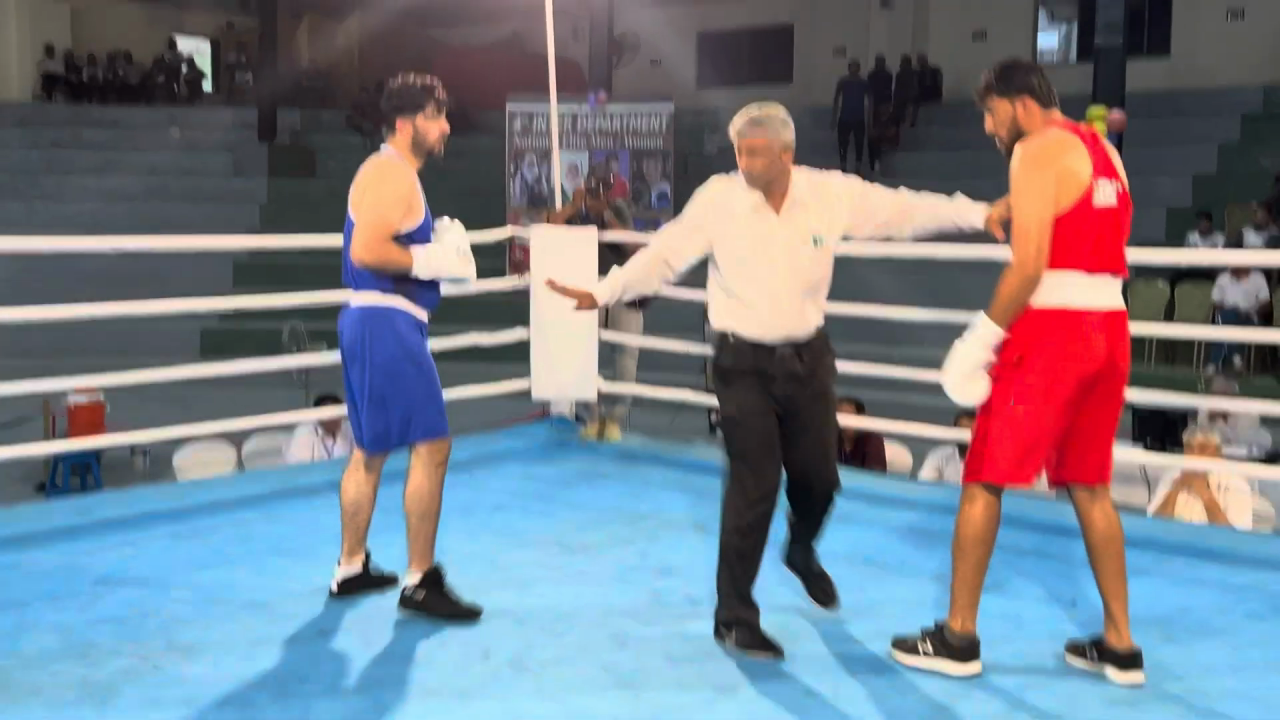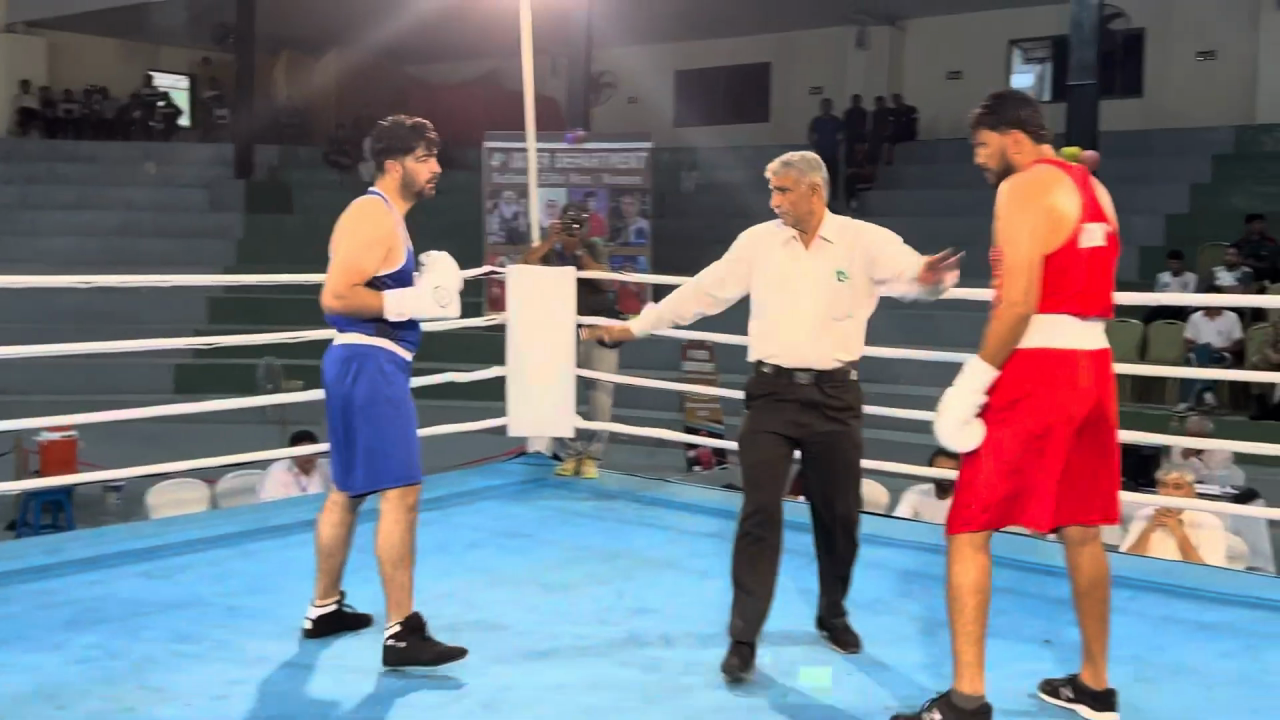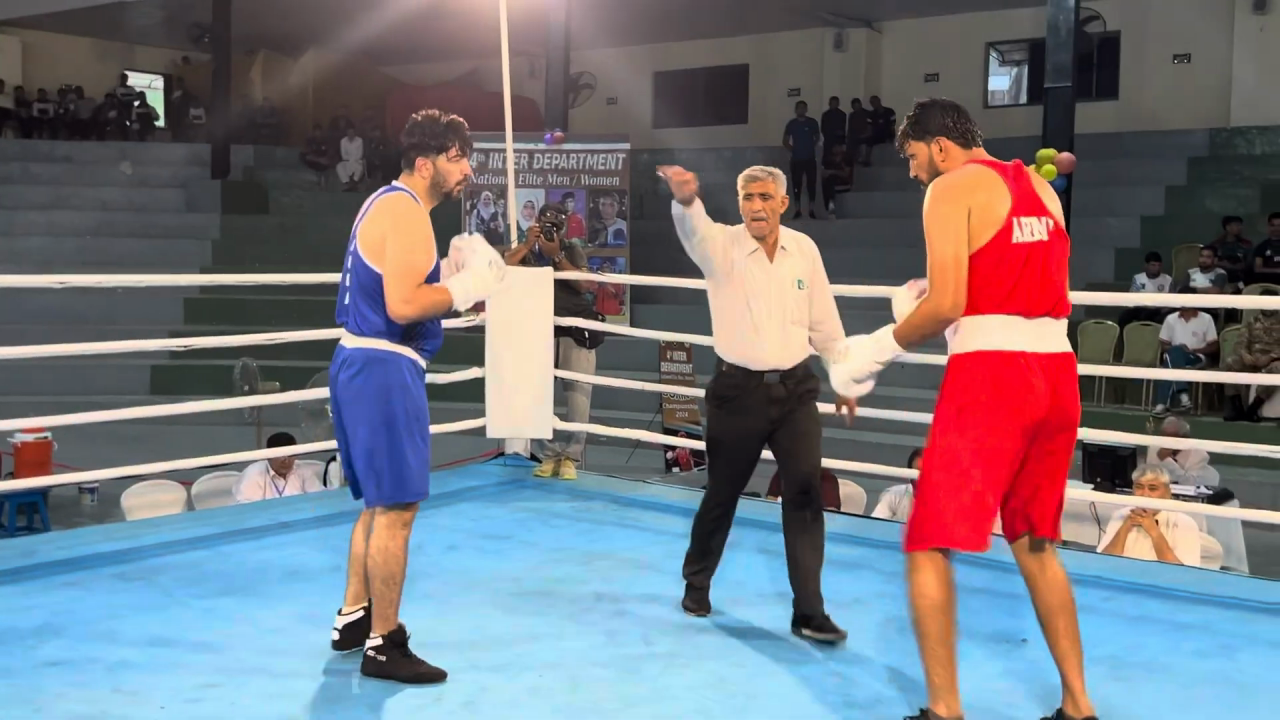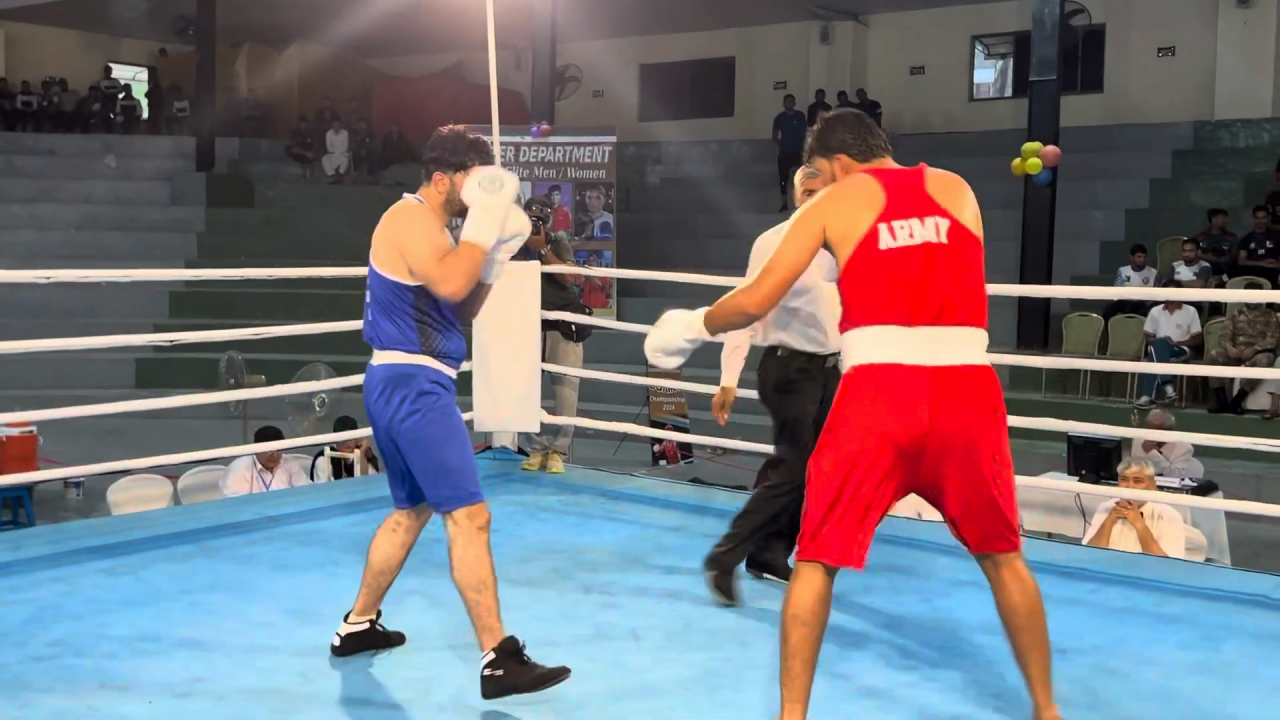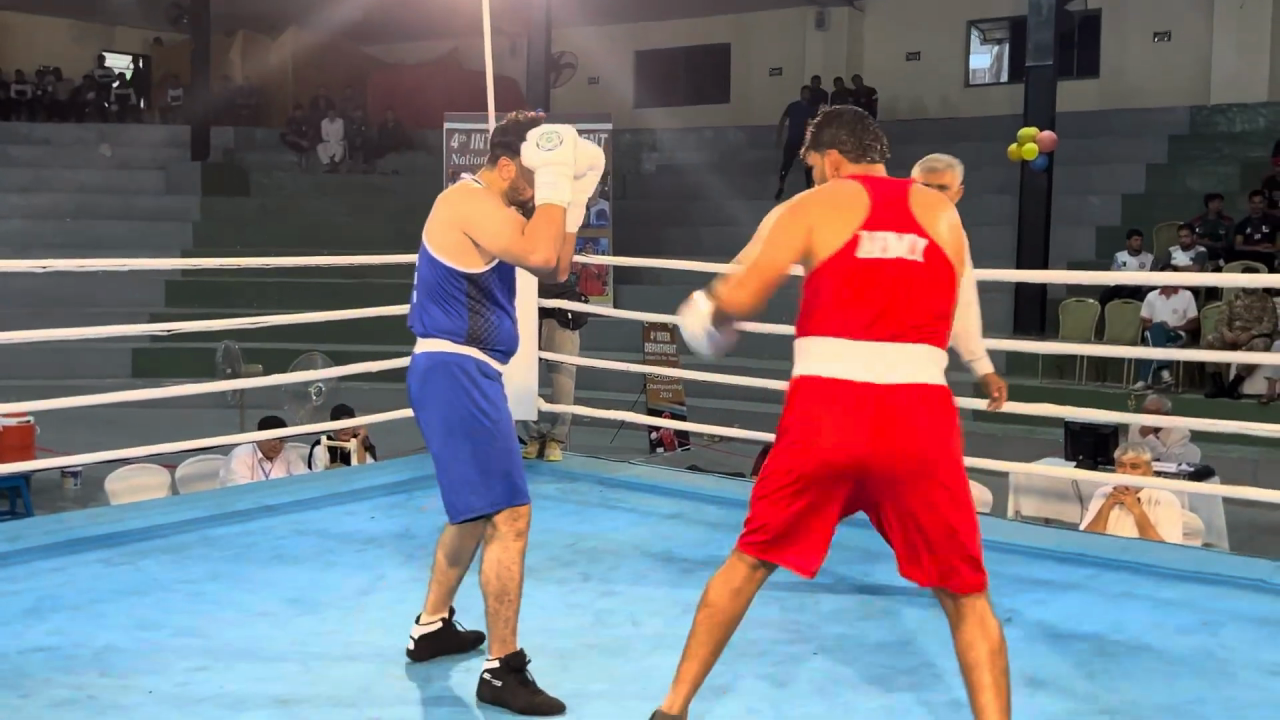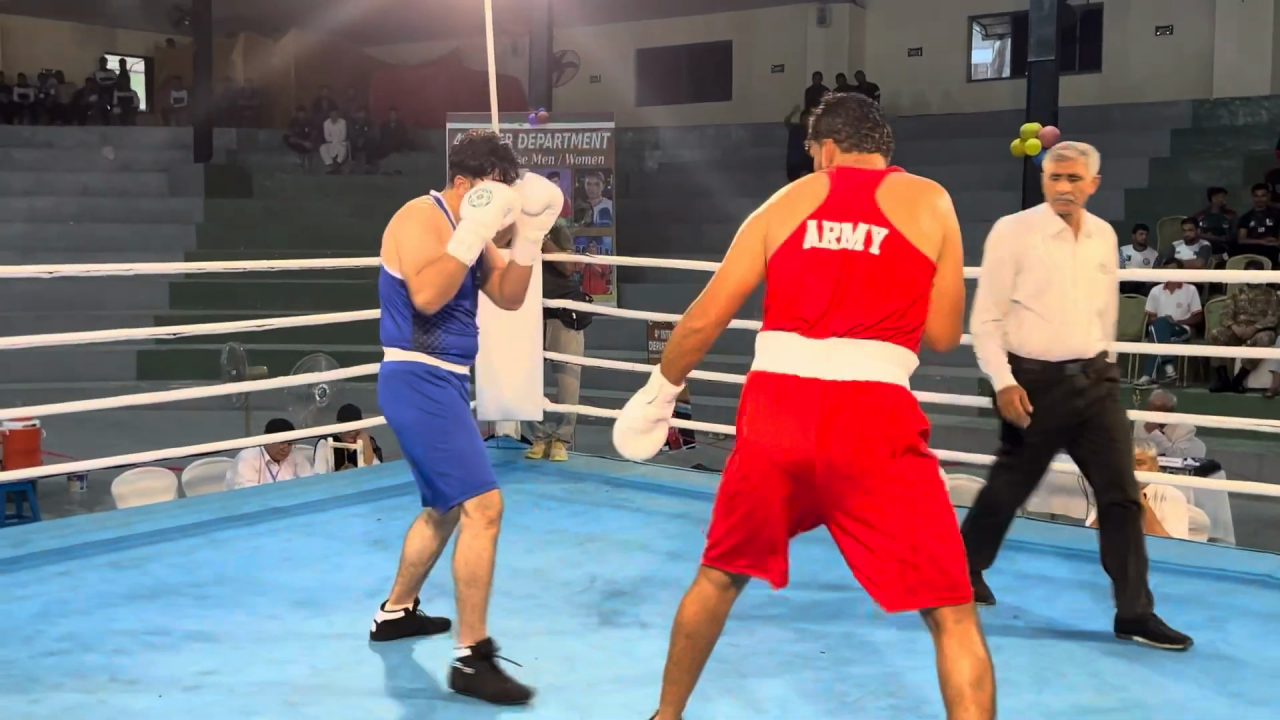
dt=0.5s
person 1, frame 1
left shoulder: (1038, 151)
right shoulder: (1101, 151)
left elbow: (1034, 262)
left wrist: (982, 333)
left hip: (1052, 328)
right hip: (1106, 328)
left knee: (984, 480)
right knee: (1089, 487)
left ankle: (958, 638)
right ankle: (1119, 645)
person 1, frame 2
left shoulder: (1024, 189)
right shoulder: (1091, 188)
left elbow: (1019, 303)
left wrist: (973, 380)
left hip: (1037, 370)
right hip: (1090, 367)
left knee: (969, 529)
right knee: (1082, 530)
person 1, frame 3
left shoulder: (952, 188)
right shoulder: (1037, 188)
left elbow: (946, 302)
left wrist: (881, 345)
left hip: (990, 377)
right hip: (1054, 376)
left knee: (929, 545)
right knee: (1037, 545)
person 1, frame 4
left shoulder: (833, 205)
right shoulder: (957, 189)
left elbow: (755, 301)
left wrist: (692, 326)
left hip: (878, 397)
right hip: (965, 392)
left knee: (815, 561)
right knee: (1002, 556)
person 1, frame 5
left shoulder: (812, 207)
right shoulder: (940, 208)
left elbow: (733, 300)
left wrist: (708, 316)
left hip: (826, 413)
right hip: (917, 417)
left knee: (750, 560)
right knee: (964, 594)
person 1, frame 6
left shoulder: (787, 202)
right shoulder: (930, 201)
left elbow: (704, 319)
right elbow: (942, 332)
left wrist: (659, 390)
left hip: (775, 416)
right hip: (871, 423)
left knee: (720, 573)
right knee: (953, 615)
person 2, frame 1
left shoulder: (394, 174)
right shoulder: (390, 172)
right elbow: (366, 251)
left wrist: (438, 249)
right wrist: (432, 260)
left hip: (378, 322)
right hip: (387, 324)
left knee: (370, 451)
right knee: (430, 447)
left ankle: (351, 567)
right ankle: (419, 580)
person 2, frame 2
left shoulder: (385, 217)
right shoulder: (372, 215)
right elbow: (336, 297)
left wrist: (422, 286)
right wrist: (411, 301)
left hip: (367, 364)
right hip: (369, 364)
left knee: (346, 490)
right knee: (400, 494)
left ankle: (324, 608)
right ankle: (402, 631)
person 2, frame 3
left shoulder: (388, 204)
right shoulder: (406, 213)
right elbow: (404, 307)
left wrist: (452, 268)
right wrist: (468, 285)
left hip: (361, 363)
right hip: (384, 369)
left knee: (381, 504)
right knee: (397, 509)
left ankle: (354, 619)
right ankle: (382, 646)
person 2, frame 4
left shoulder: (427, 223)
right shoulder: (411, 219)
left elbow: (459, 309)
right elbow: (450, 287)
left wrist: (494, 254)
right wrist: (482, 225)
left hip: (407, 384)
right hip: (412, 385)
left knee: (410, 509)
right knee: (469, 516)
left ankle: (358, 625)
right ankle: (500, 660)
person 2, frame 5
left shoulder: (490, 208)
right shoulder: (471, 202)
left elbow: (552, 269)
right elbow: (541, 256)
left wrist: (573, 196)
right wrist: (553, 183)
left hip: (457, 373)
right hip: (455, 374)
left knee: (478, 507)
right knee: (510, 518)
left ankle: (432, 626)
right ankle: (502, 669)
person 2, frame 6
left shoulder: (469, 227)
right shoulder: (419, 219)
left elbow: (508, 296)
right elbow: (427, 296)
left wrist: (530, 231)
right wrist: (474, 232)
left hip: (441, 379)
right hip: (419, 381)
left knee: (445, 505)
right knee: (484, 506)
left ankle: (396, 611)
right ankle: (473, 657)
person 3, frame 1
left shoulder: (832, 194)
right shoulder: (718, 198)
left elbow: (905, 210)
right elbow: (664, 254)
left wrist: (983, 214)
right wrist: (602, 293)
left hip: (807, 358)
right hip: (745, 364)
left knee: (818, 479)
right knee: (753, 490)
left ankle: (801, 554)
right ankle: (734, 617)
person 3, frame 2
left shoulder: (864, 241)
right shoulder: (757, 243)
left elbow: (912, 272)
right elbow: (704, 291)
left wrist: (935, 273)
right wrist: (638, 326)
left hip: (833, 394)
right hip: (773, 391)
left knee: (838, 514)
right knee: (760, 511)
left ankle: (832, 614)
right ankle: (744, 639)
person 3, frame 3
left shoulder: (805, 250)
right shoulder: (721, 244)
left elbow: (824, 320)
right elbow: (691, 232)
right wrist: (686, 200)
left hip: (797, 386)
right hip: (739, 388)
left knee: (805, 489)
right knee: (723, 492)
left ankle: (809, 609)
right ankle: (697, 581)
person 3, frame 4
right shoulder: (774, 243)
right wrist: (728, 381)
left hip: (826, 370)
right hip: (789, 370)
left knee: (810, 474)
right knee: (792, 473)
left ankle: (769, 555)
right ankle: (725, 557)
person 3, frame 5
left shoulder: (954, 239)
right shoulder: (890, 235)
left elbow: (965, 308)
right elbow: (859, 304)
left wrist: (984, 368)
left hip: (927, 368)
right hip: (894, 365)
right knee: (927, 468)
right ankle: (944, 559)
person 3, frame 6
left shoulder: (1103, 236)
right shoulder: (1011, 231)
right elbow: (986, 314)
left wrist: (1100, 366)
right wrist: (1004, 382)
left hip: (1094, 379)
right hip: (1028, 383)
left knee: (1121, 498)
right knee: (1007, 494)
left ankle: (1134, 611)
right ankle: (968, 569)
person 4, frame 1
left shoulder: (618, 212)
right shoulder: (574, 213)
left elbow: (631, 246)
left wrist: (605, 214)
right wrist: (573, 206)
left knee: (626, 358)
left ankle: (614, 418)
right ankle: (594, 416)
person 4, frame 2
left shoulder: (593, 248)
right shoulder: (548, 250)
left elbow: (606, 283)
left wrist: (579, 252)
right wrist: (549, 242)
left knee: (600, 394)
left ankle: (591, 456)
right ankle: (570, 454)
person 4, frame 3
left shoulder: (572, 250)
right shoulder: (526, 250)
left elbow: (584, 285)
left wrist: (557, 256)
right wrist: (528, 244)
left hip: (576, 332)
left knee: (578, 395)
left ankle: (570, 457)
right ankle: (549, 455)
person 4, frame 4
left shoulder: (558, 242)
left elbow: (568, 278)
left wrist: (542, 248)
left hip: (563, 326)
left knee: (566, 388)
left ankle: (557, 451)
right ankle: (536, 449)
person 4, frame 5
left shoulder: (554, 242)
right shoulder: (519, 243)
left elbow: (565, 267)
left wrist: (544, 245)
left hip: (560, 312)
right hip: (527, 313)
left knee: (563, 372)
right knee: (524, 374)
left ankle: (555, 438)
right ankle: (534, 436)
person 4, frame 6
left shoulder: (557, 232)
left elbow: (568, 267)
left wrist: (543, 238)
left hip: (564, 315)
left knee: (568, 376)
left ankle: (561, 439)
right ankle: (540, 437)
